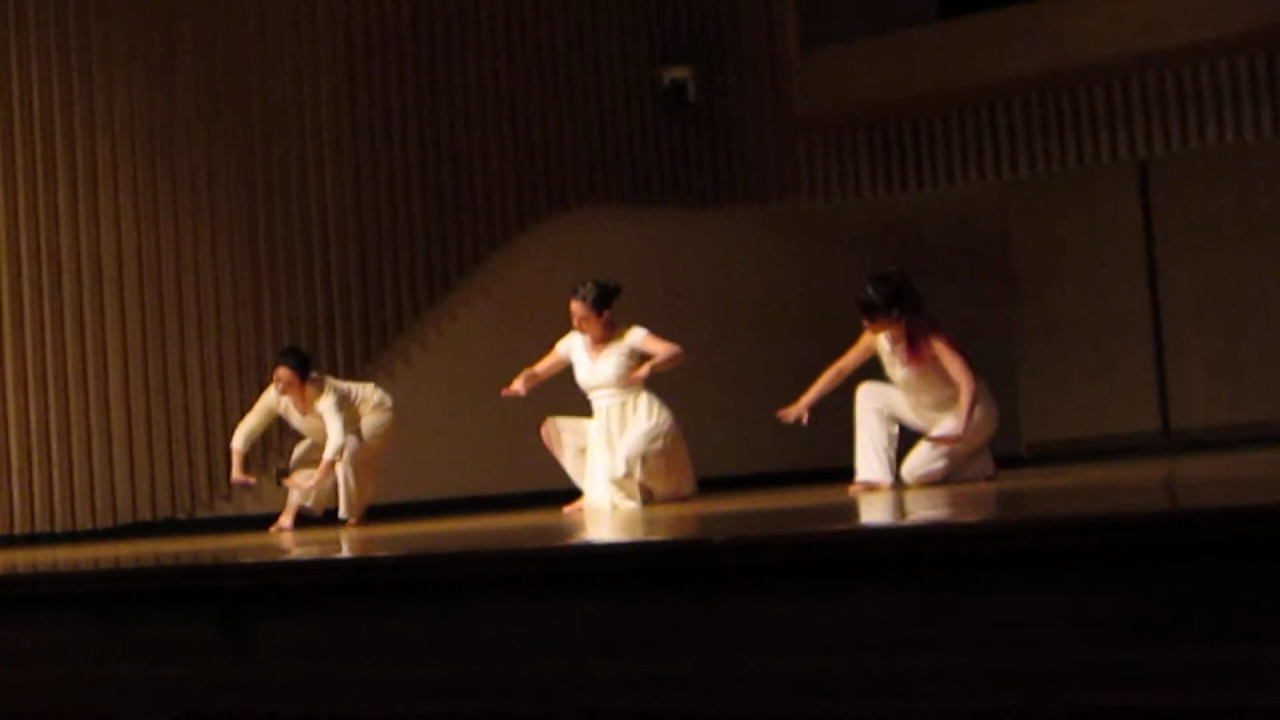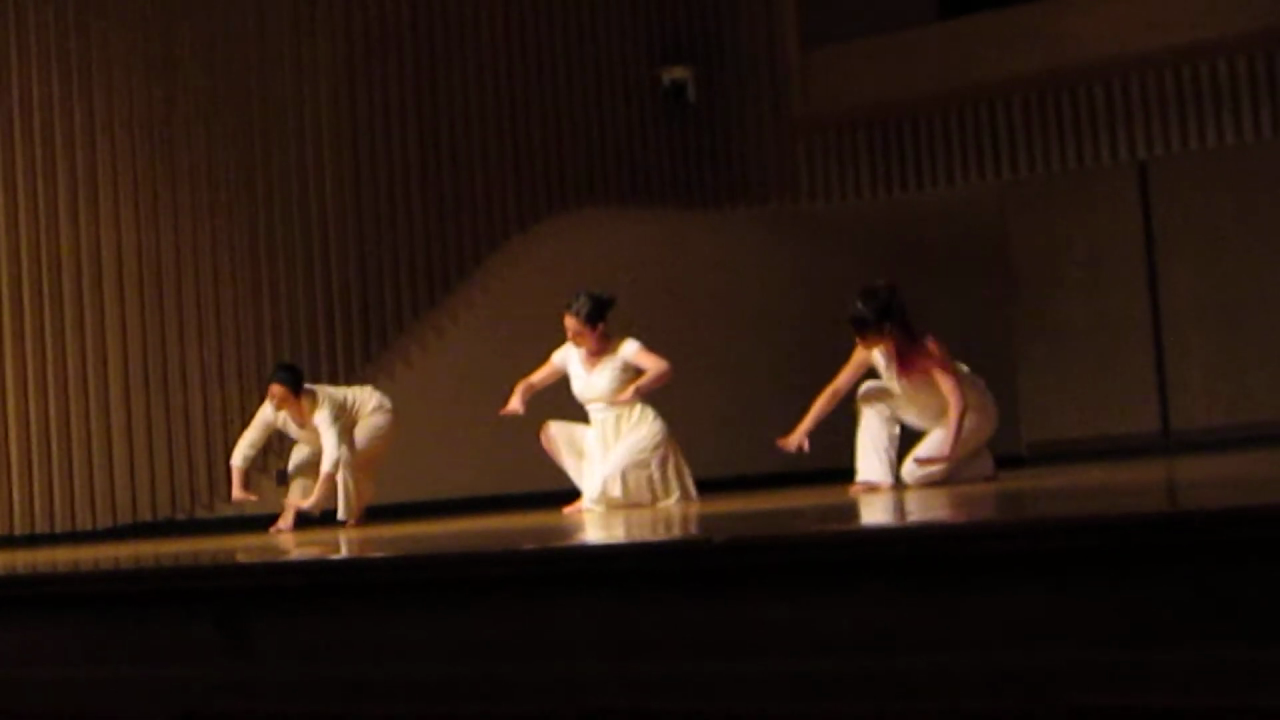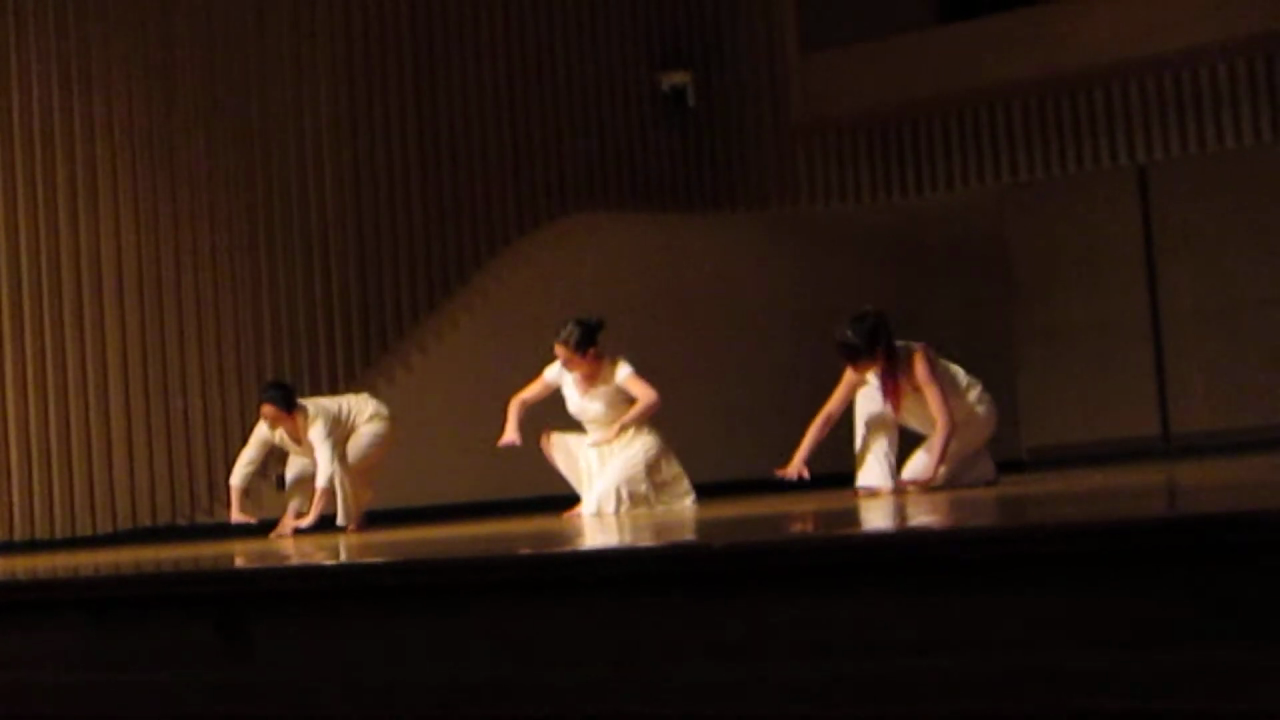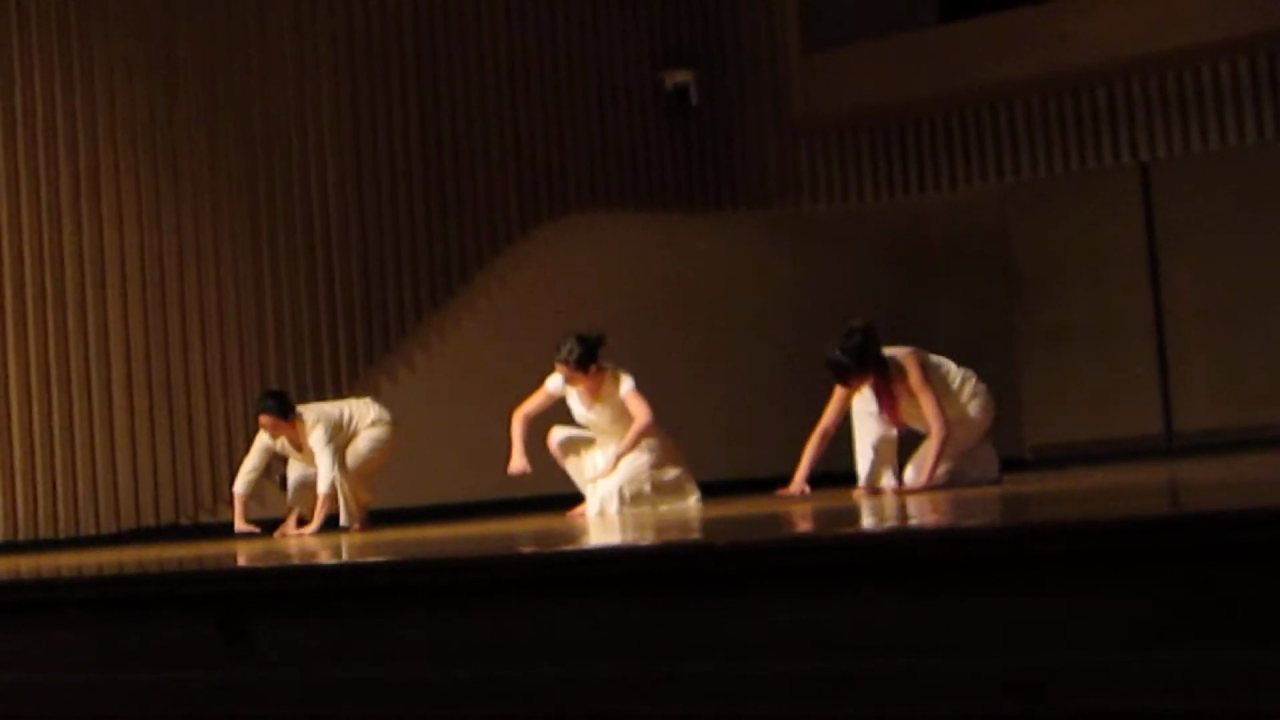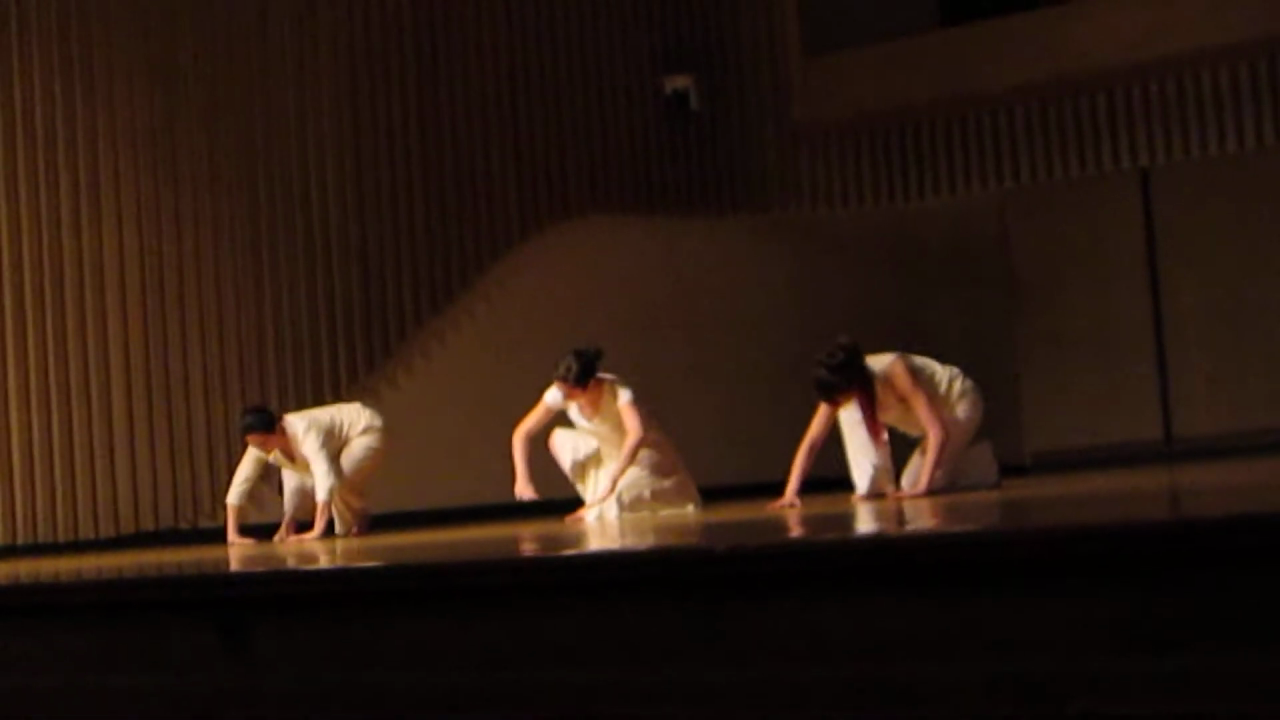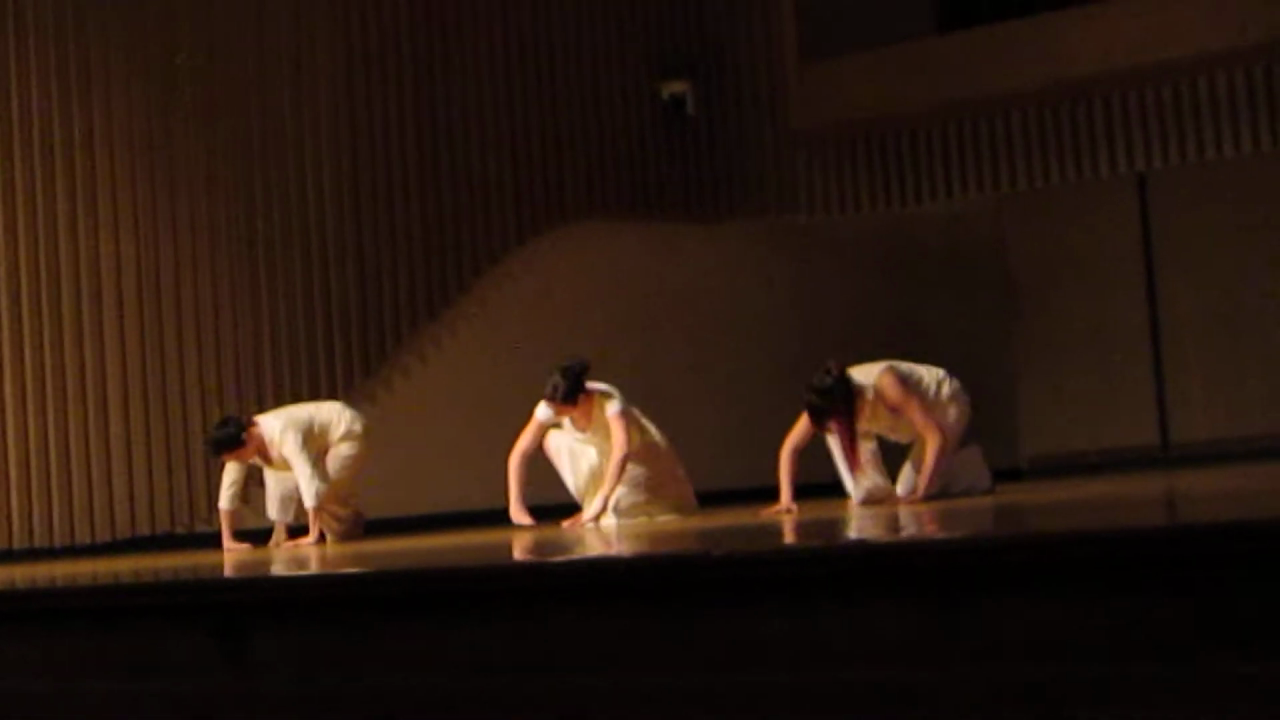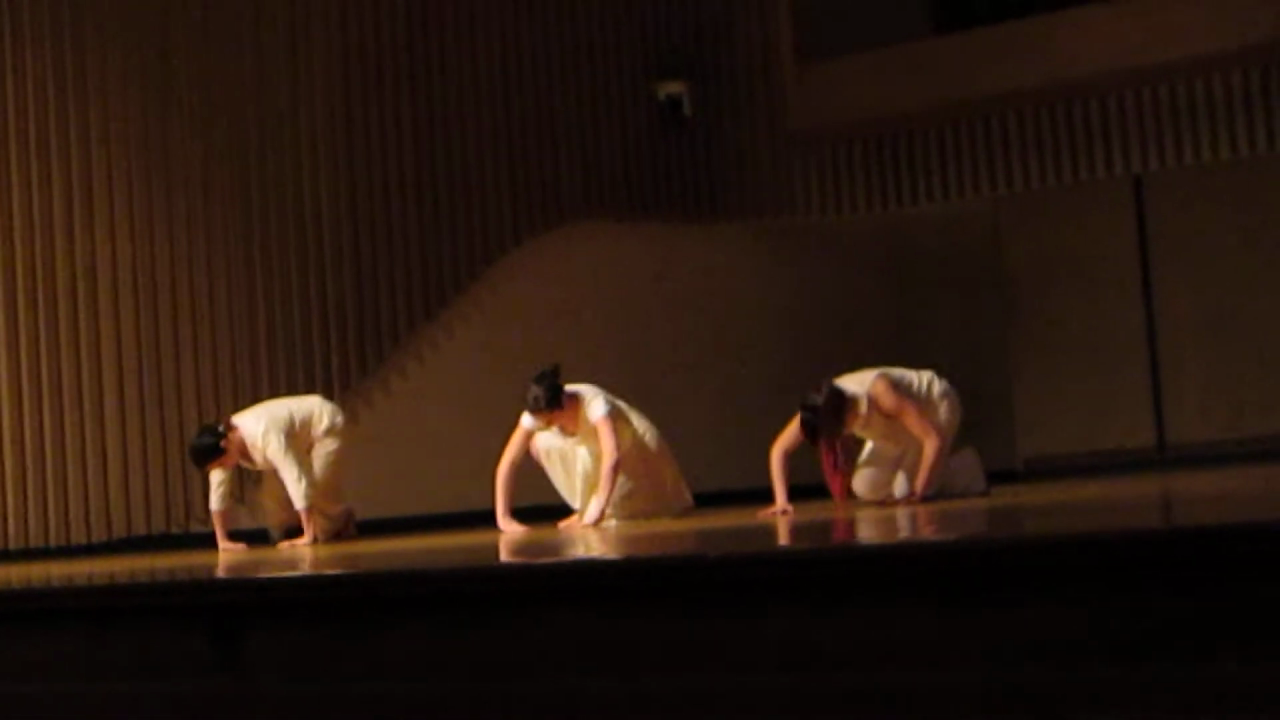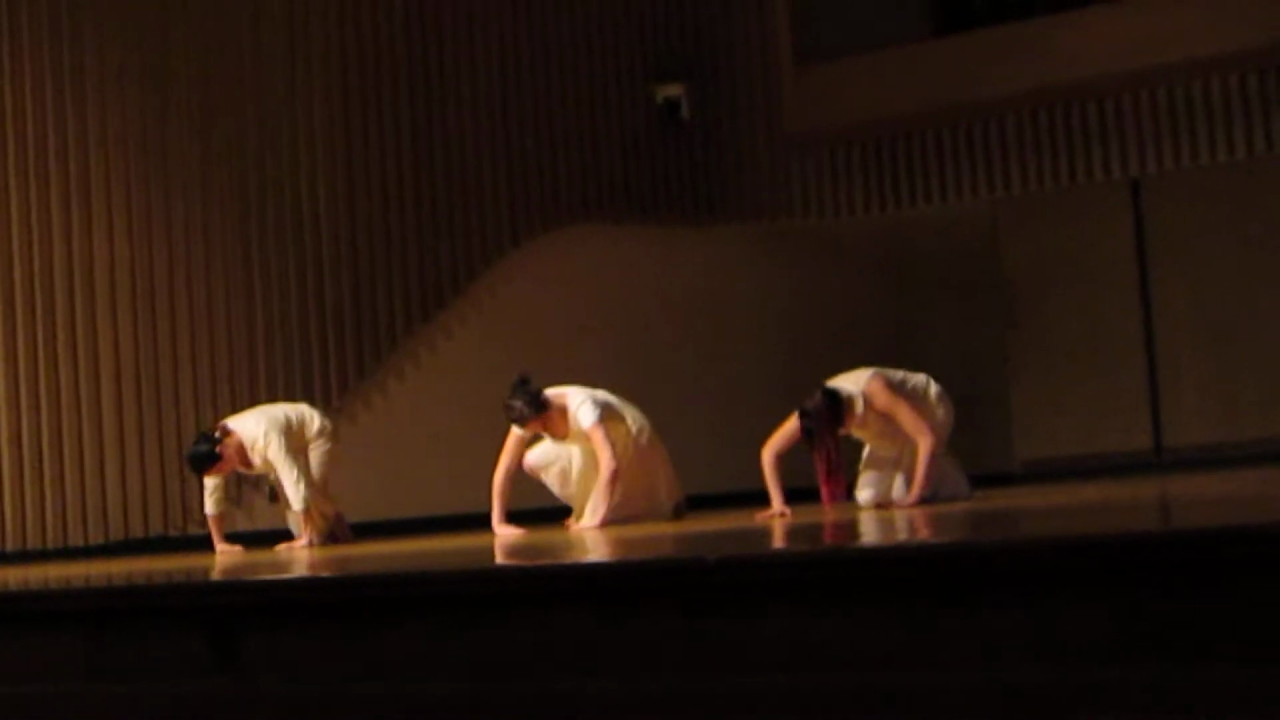
dt=0.4s
person 1, frame 1
left shoulder: (930, 340)
right shoulder: (876, 338)
left elbow: (968, 382)
right elbow: (841, 368)
left wrist: (960, 430)
right wrist: (803, 403)
left hip: (969, 412)
left knee: (914, 474)
right knee: (869, 393)
left ankle: (976, 462)
right ankle: (876, 475)
person 1, frame 2
left shoulder: (925, 348)
right shoulder: (869, 351)
left elbow: (957, 400)
right elbow: (836, 389)
left wrist: (948, 449)
right wrist: (801, 431)
left hip: (972, 411)
right hip: (929, 413)
left knee: (914, 474)
right knee: (869, 394)
left ankle: (978, 462)
right ankle: (877, 476)
person 1, frame 3
left shoulder: (916, 361)
right shoulder: (860, 368)
left elbow: (945, 421)
right elbow: (829, 414)
left wrist: (931, 472)
right wrist: (798, 460)
left hip: (973, 414)
right hip: (929, 417)
left knee: (914, 480)
right knee: (867, 397)
left ankle: (978, 467)
right ankle: (877, 481)
person 1, frame 4
left shoulder: (908, 367)
right shoulder: (854, 378)
left elbow: (940, 428)
right elbow: (824, 429)
left wrist: (924, 480)
right wrist: (799, 479)
left hip: (971, 406)
right hip: (938, 406)
left knee: (914, 480)
right knee: (864, 403)
left ankle: (981, 461)
right ankle: (880, 482)
person 1, frame 5
left shoulder: (895, 373)
right shoulder: (842, 388)
left elbow: (937, 432)
right elbow: (811, 441)
left wrist: (922, 485)
right wrist: (791, 492)
left hip: (959, 402)
left knee: (911, 485)
right knee: (850, 413)
left ankle: (979, 464)
right ankle: (877, 487)
person 1, frame 6
left shoulder: (885, 386)
right shoulder: (830, 400)
left elbow: (936, 437)
right elbow: (790, 447)
left wrist: (920, 492)
right wrist: (786, 499)
left hip: (947, 402)
right hip: (905, 416)
left knee: (907, 491)
right knee: (835, 430)
left ankle: (970, 467)
right ankle: (875, 493)
person 1, frame 7
left shoulder: (879, 393)
right shoulder: (822, 408)
left elbow: (934, 440)
right elbow: (779, 450)
left wrist: (917, 493)
right wrist: (781, 501)
left hip: (937, 404)
right hip: (897, 423)
left knee: (904, 492)
right knee: (866, 488)
left ankle: (965, 469)
person 1, frame 8
left shoulder: (874, 392)
right shoulder: (818, 409)
left elbow: (927, 439)
right elbow: (769, 452)
left wrist: (914, 495)
right wrist: (778, 503)
left hip: (929, 408)
right hip: (891, 428)
left knee: (902, 495)
right knee: (868, 498)
left ankle: (942, 470)
person 2, frame 1
left shoulder: (630, 336)
right shoulder: (573, 343)
left elbow: (675, 352)
right elbow: (537, 372)
left wrist: (649, 367)
right wrist: (522, 381)
left hip: (641, 418)
right hip: (605, 426)
left knee: (625, 461)
right knee: (551, 428)
left ankle: (671, 490)
right ankle: (593, 491)
person 2, frame 2
left shoulder: (624, 348)
right shoulder: (568, 354)
left elbow: (664, 368)
right elbow: (531, 382)
left wrist: (634, 390)
right wrist: (518, 397)
left hip: (638, 430)
right hip: (601, 436)
left knee: (608, 482)
right knee: (550, 432)
right ankle: (591, 493)
person 2, frame 3
left shoulder: (616, 369)
right shoulder: (559, 371)
left elbow: (652, 398)
right elbow: (520, 399)
left wrist: (619, 426)
right wrist: (512, 427)
left hip: (634, 445)
right hip: (599, 450)
left knee: (605, 501)
right knee: (550, 440)
right ankle: (591, 496)
person 2, frame 4
left shoulder: (619, 381)
right shoulder: (560, 381)
left elbow: (646, 418)
right elbow: (521, 414)
left wrist: (616, 458)
right wrist: (518, 453)
left hip: (640, 448)
right hip: (604, 448)
left knee: (608, 500)
right knee: (556, 436)
right ankle: (595, 495)
person 2, frame 5
left shoulder: (617, 392)
right shoulder: (559, 393)
left elbow: (637, 434)
right elbow: (521, 433)
left wrist: (612, 480)
right wrist: (522, 479)
left hip: (643, 454)
right hip: (606, 451)
left knee: (610, 506)
right knee: (558, 438)
right ankle: (594, 501)
person 2, frame 6
left shoulder: (608, 401)
right shoulder: (550, 407)
left elbow: (622, 450)
right elbow: (518, 454)
left wrist: (602, 500)
right wrist: (516, 505)
left hip: (641, 458)
right hip: (602, 453)
left knee: (609, 513)
right knee: (552, 440)
right ankle: (590, 506)
person 2, frame 7
left shoulder: (593, 403)
right shoulder: (537, 413)
left elbow: (612, 456)
right elbow: (507, 463)
left wrist: (599, 510)
right wrist: (503, 517)
left hip: (635, 449)
right hip: (593, 450)
right knee: (539, 444)
right ankle: (585, 508)
person 2, frame 8
left shoulder: (582, 407)
right shoulder: (527, 418)
left elbow: (610, 464)
right elbow: (503, 470)
left wrist: (597, 518)
right wrist: (498, 522)
left hip: (628, 437)
right hip: (583, 440)
right knee: (532, 462)
right ankle: (584, 508)
person 3, frame 1
left shoulder: (324, 395)
right shoulder: (274, 395)
left elbow: (337, 439)
right elbow: (246, 429)
left wrist: (313, 481)
right wrist: (236, 469)
left hip: (373, 411)
right hip: (346, 418)
left knee: (345, 456)
right knee: (303, 457)
left ankle: (355, 517)
right ankle: (289, 514)
person 3, frame 2
left shoulder: (320, 406)
right shoulder: (270, 410)
left elbow: (332, 454)
right elbow: (245, 445)
left wrist: (312, 499)
right wrist: (237, 488)
left hip: (373, 413)
right hip: (344, 420)
left knee: (344, 457)
right knee: (301, 458)
left ankle: (355, 516)
right ankle: (289, 515)
person 3, frame 3
left shoulder: (315, 421)
right shoulder: (266, 428)
left elbow: (326, 468)
right elbow: (244, 464)
left wrist: (311, 517)
right wrist: (236, 511)
left hip: (371, 420)
right hip: (341, 429)
left knee: (341, 465)
left ankle: (355, 522)
right ankle: (290, 519)
person 3, frame 4
left shoulder: (315, 426)
right shoulder: (268, 436)
left elbow: (327, 474)
right elbow: (246, 472)
left wrist: (314, 525)
right wrist: (239, 520)
left hip: (374, 425)
right hip: (343, 434)
left knee: (342, 470)
left ankle: (359, 520)
right ankle: (291, 521)
person 3, frame 5
left shoulder: (305, 433)
right shoulder: (259, 446)
left elbow: (325, 479)
right elbow: (239, 483)
left wrist: (317, 531)
right wrist: (232, 534)
left hip: (365, 431)
right hip: (336, 440)
left knee: (336, 481)
left ankle: (357, 525)
right ankle: (288, 526)
person 3, frame 6
left shoulder: (283, 434)
right shoulder: (240, 445)
left elbow: (308, 479)
right elbow: (228, 486)
left wrist: (313, 536)
right wrist: (227, 540)
left hip: (346, 432)
right hip: (317, 438)
left knee: (322, 492)
left ankle: (352, 525)
right ankle: (280, 530)
person 3, frame 7
left shoulder: (265, 436)
right shoulder: (223, 438)
left elbow: (297, 481)
right elbow: (218, 489)
left wrist: (308, 537)
right wrist: (222, 540)
left hip: (324, 423)
right hip: (299, 428)
left knee: (315, 491)
right knee: (274, 495)
left ankle: (344, 525)
person 3, frame 8
left shoulder: (264, 437)
right shoulder: (217, 443)
left elbow: (294, 481)
right elbow: (212, 495)
left wrist: (306, 538)
right wrist: (219, 543)
left hip: (312, 431)
right hip: (289, 441)
left knee: (310, 494)
right knee: (292, 507)
left ankle: (339, 536)
